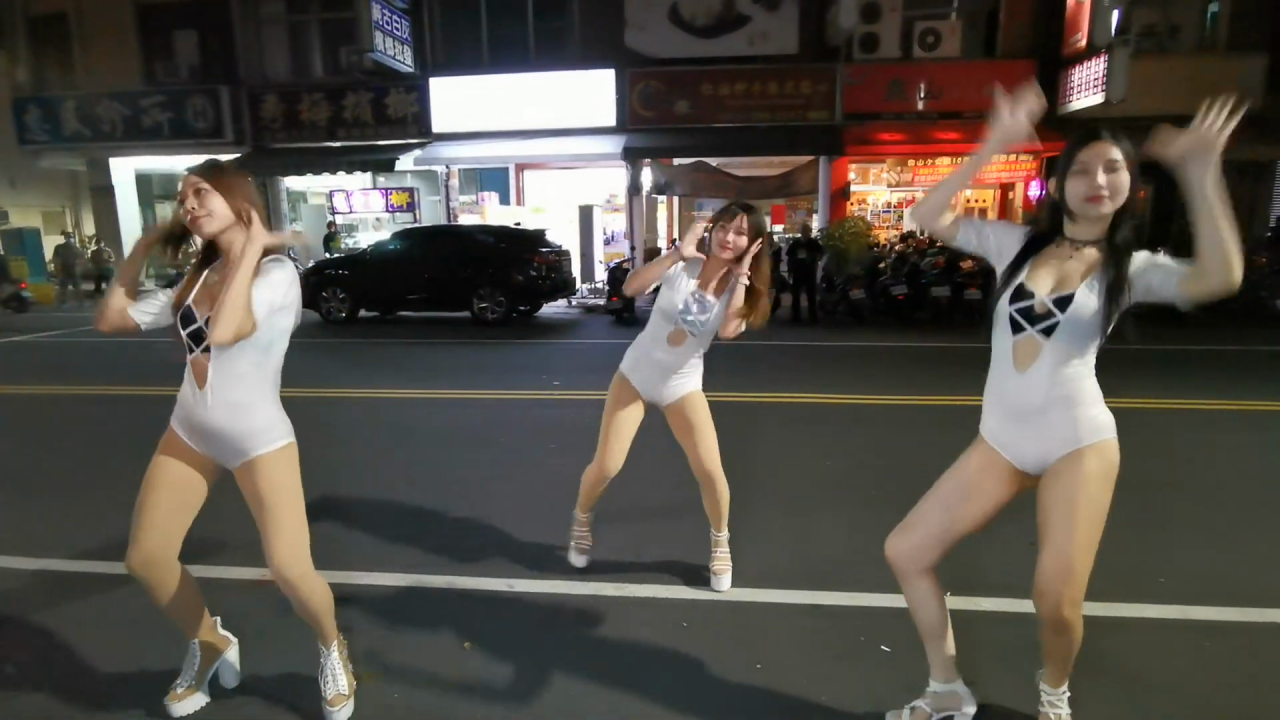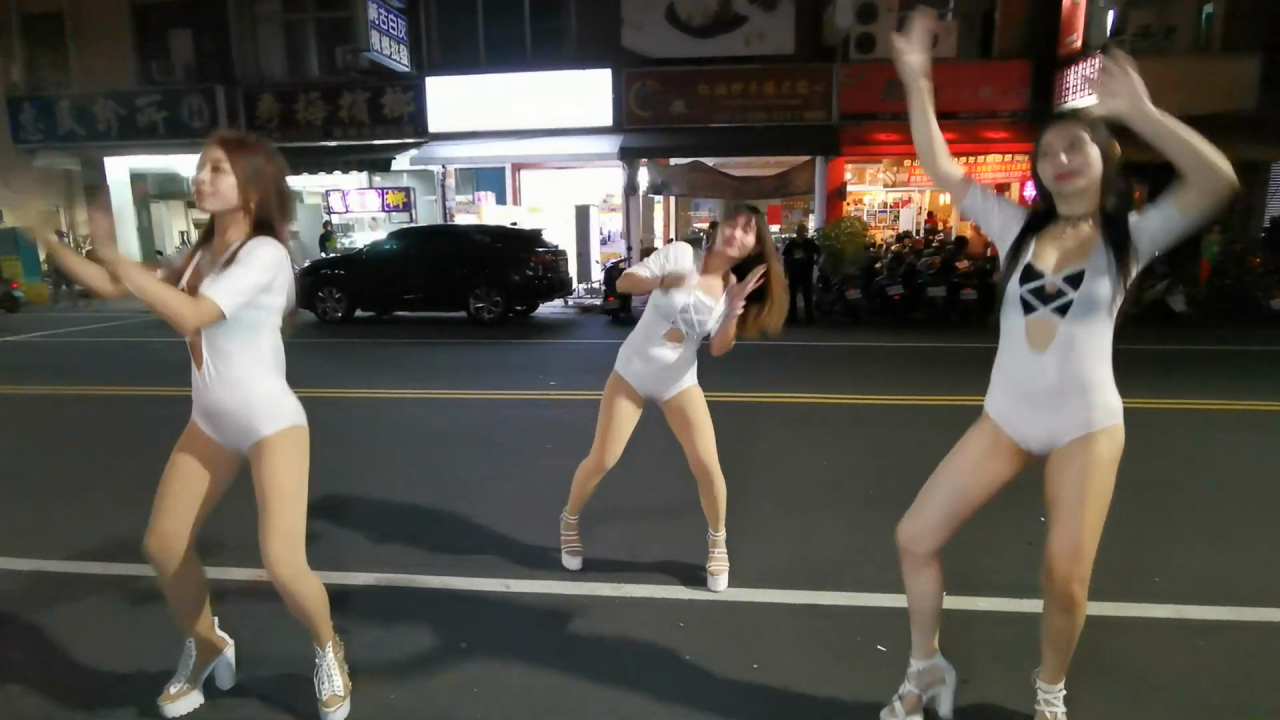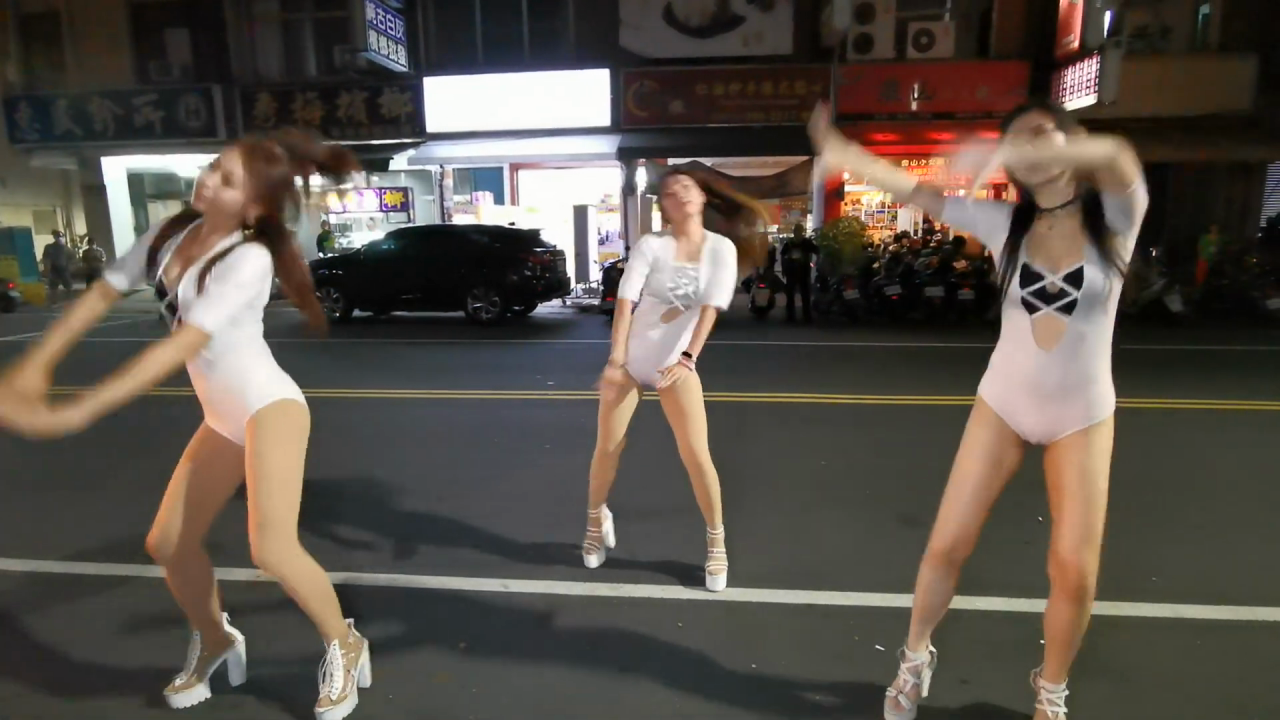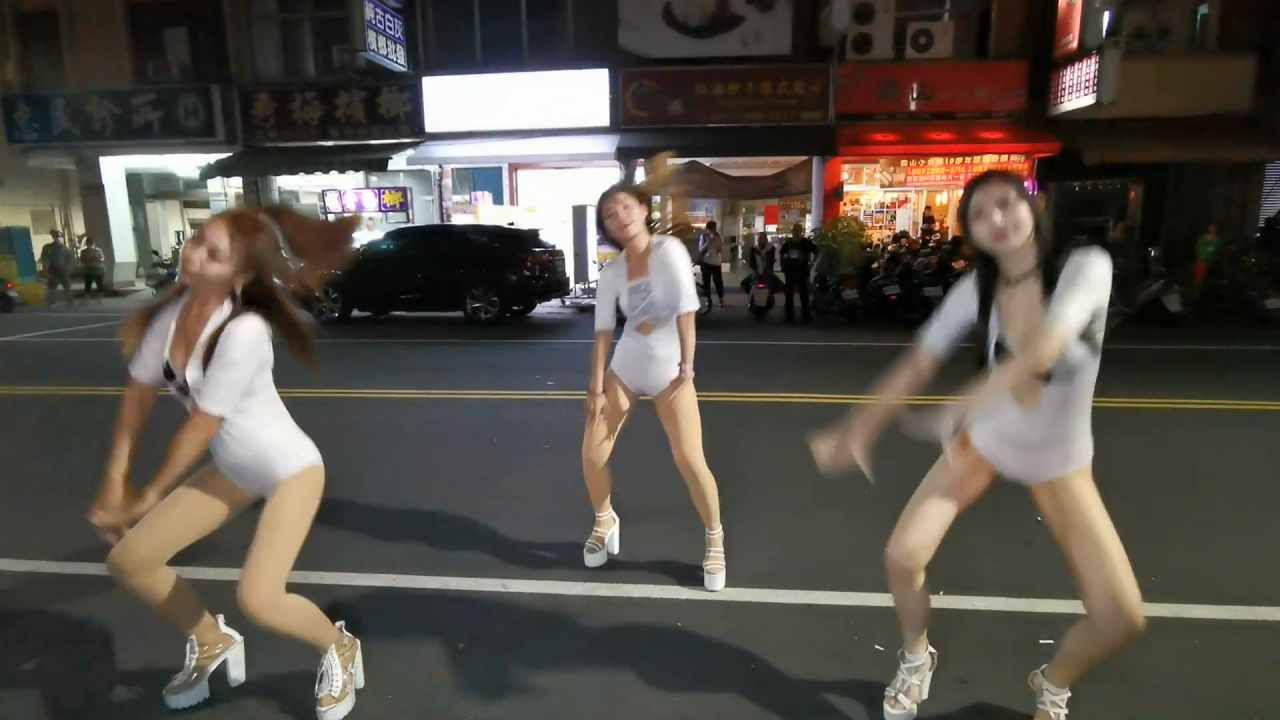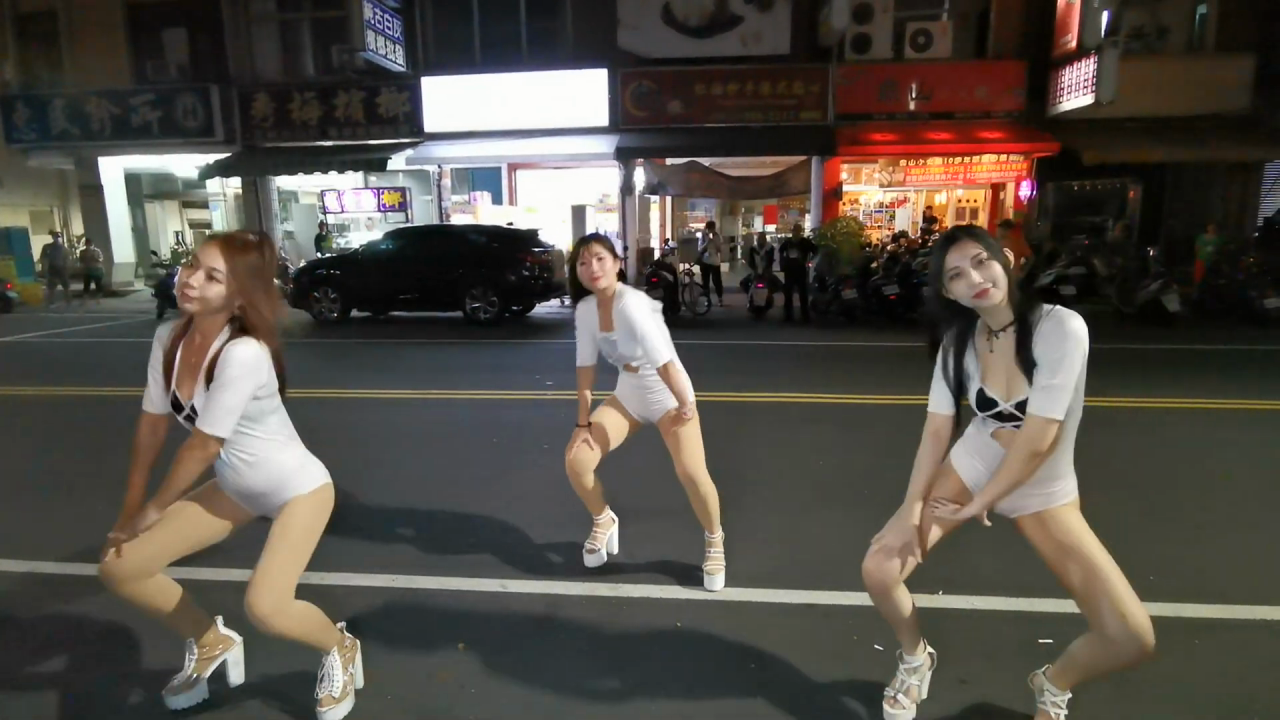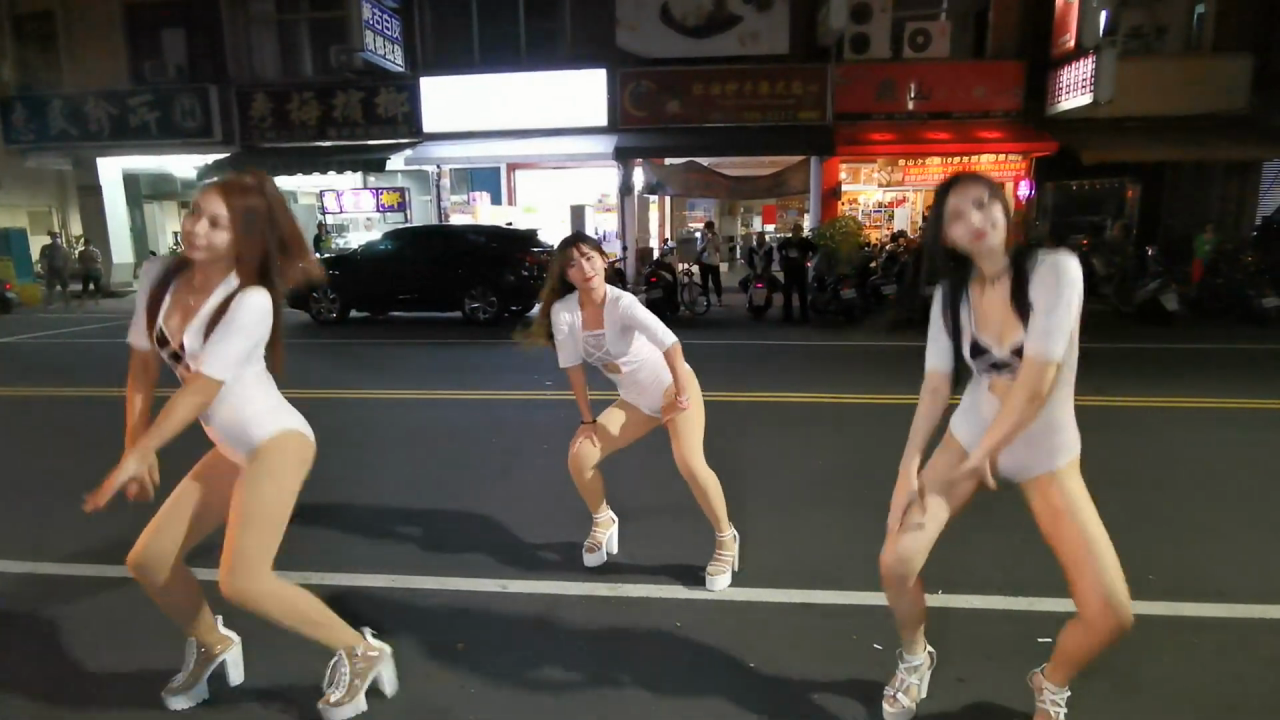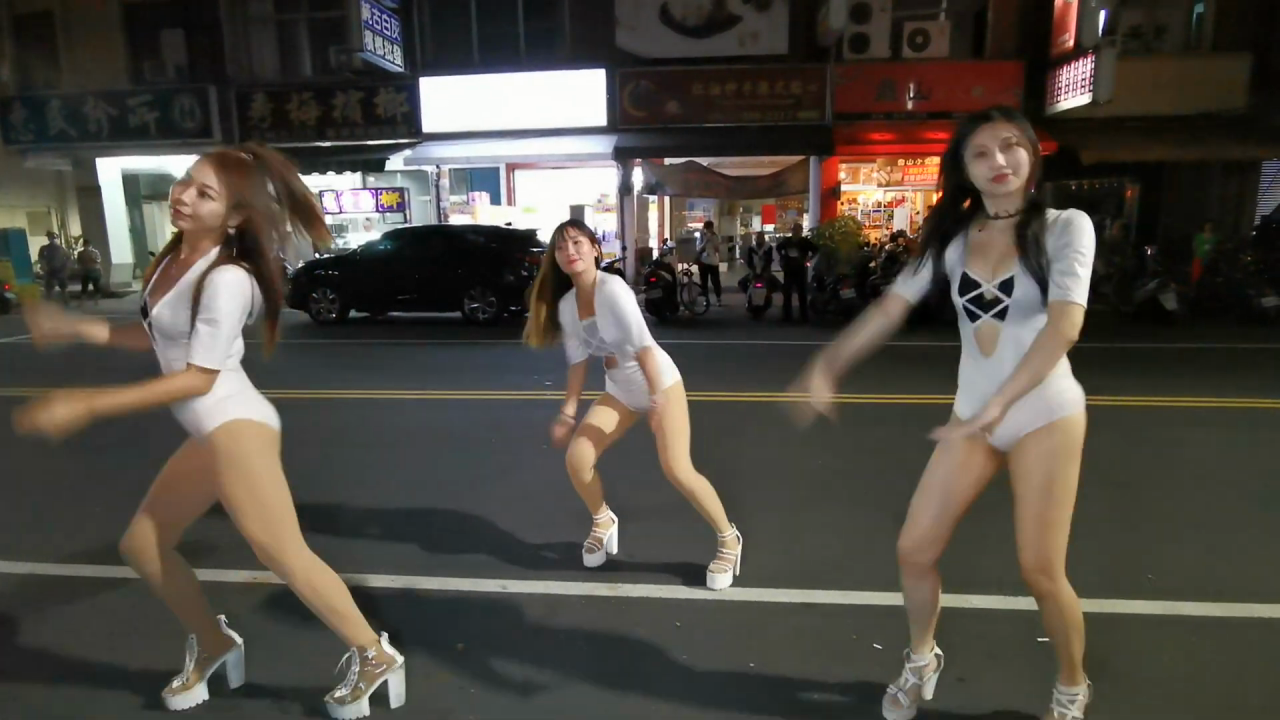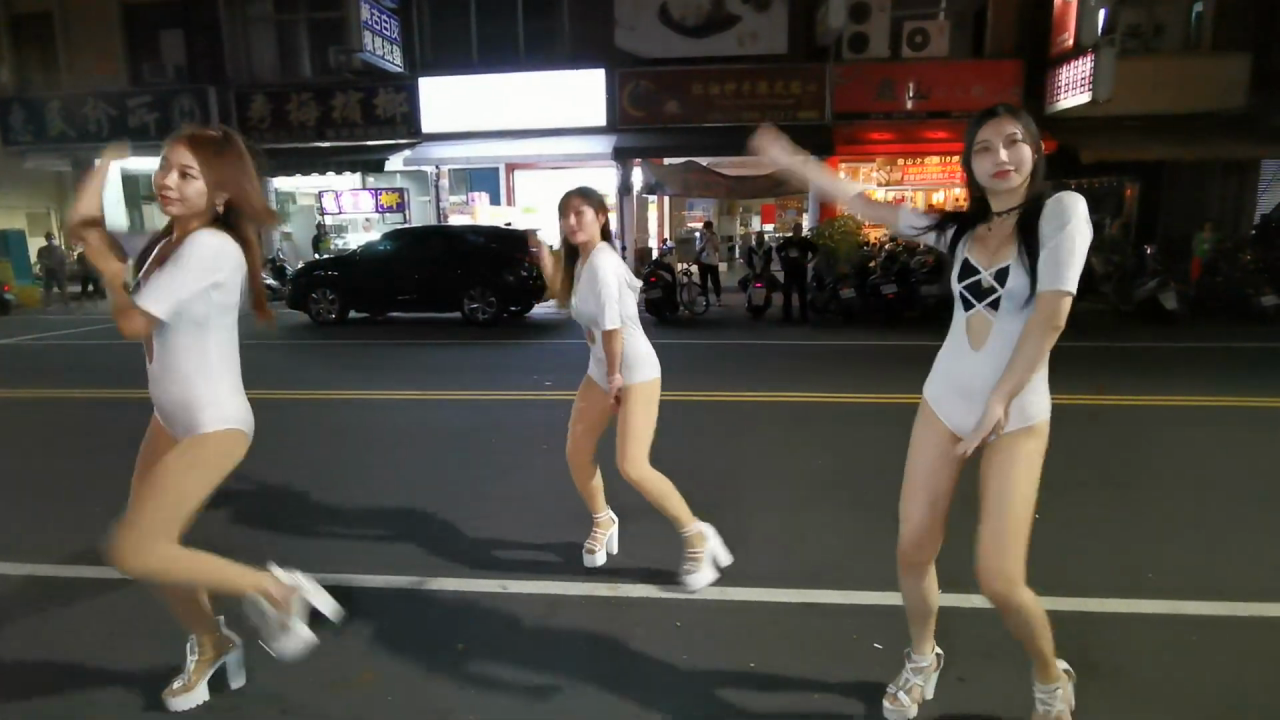
dt=0.2s
person 1, frame 1
left shoulder: (1133, 270)
right shoulder: (1017, 243)
left elbow: (1221, 278)
right elbow: (929, 217)
left wrist: (1200, 171)
right wrist: (993, 144)
left hip: (1080, 444)
right hip: (1000, 442)
left knee: (1058, 605)
right knee: (904, 553)
person 1, frame 2
left shoulder: (1130, 235)
right shoulder: (1018, 225)
left elbow: (1219, 179)
right elbow: (939, 169)
left wrist: (1138, 108)
right wrist: (916, 78)
left hip: (1085, 425)
right hip: (1004, 419)
left knee: (1064, 582)
right knee: (915, 537)
person 1, frame 3
left shoulder: (1117, 211)
right shoulder: (1006, 221)
left elbow: (1116, 158)
right elbow: (920, 196)
left wrist: (1010, 151)
right wrist: (844, 156)
left hip: (1081, 416)
right hip: (1004, 404)
left knee: (1075, 574)
right knee: (949, 544)
right ankle: (916, 658)
person 1, frame 4
left shoulder: (1086, 268)
right shoulder: (974, 290)
left elbow: (1047, 346)
right elbow: (919, 363)
left wrist: (961, 408)
right wrist: (865, 425)
left hip: (1060, 460)
right hip: (984, 440)
left knee: (1123, 614)
right knee: (903, 554)
right ankle: (916, 658)
person 1, frame 5
left shoulder: (1061, 327)
right shoulder: (957, 342)
left elbow: (1039, 436)
right elbow: (937, 431)
left wrist: (981, 502)
right wrist: (910, 508)
left hip: (1046, 496)
right hip: (970, 470)
left knee: (1133, 637)
right knee: (878, 568)
right ankle: (914, 660)
person 1, frame 6
left shoulder: (1056, 271)
right shoulder: (951, 297)
left elbow: (1037, 380)
right elbow: (935, 387)
left wrist: (984, 453)
right wrist: (908, 469)
left hip: (1048, 457)
right hip: (970, 436)
left knee: (1110, 611)
right knee: (896, 561)
right ankle: (914, 659)
person 1, frame 7
left shoulder: (1067, 227)
right shoulder: (951, 240)
left elbow: (1064, 326)
right elbow: (890, 307)
left wrist: (997, 407)
right wrist: (826, 366)
left hip: (1045, 415)
right hip: (970, 414)
left knee: (1041, 571)
right knee: (915, 548)
right ankle: (921, 659)
person 1, frame 8
left shoulder: (1063, 211)
right shoulder: (962, 228)
left elbow: (1052, 313)
right elbow: (868, 207)
left wrist: (1001, 400)
right wrist: (791, 159)
left hip: (1018, 418)
right hip: (945, 405)
left knee: (999, 578)
right knee: (912, 549)
right ankle: (922, 659)
person 2, frame 1
left shoulder: (277, 272)
right shoulder: (196, 280)
left elbow: (225, 333)
right elbow: (112, 319)
left wrist: (248, 250)
right wrist: (138, 252)
left hip: (263, 442)
right hip: (189, 437)
left knee: (291, 568)
right knee: (146, 558)
left ankle: (333, 650)
right ankle: (209, 645)
person 2, frame 2
left shoulder: (263, 252)
right shoulder: (201, 252)
left elbow: (191, 318)
right elbow: (113, 288)
left wrist: (115, 255)
right wrist: (53, 244)
left hip: (274, 426)
right hip: (210, 426)
left knee: (283, 563)
right knee: (163, 548)
left ankle: (328, 652)
right ankle: (205, 645)
person 2, frame 3
left shoulder: (250, 259)
right shoulder: (174, 234)
left elbow: (180, 346)
right elbow: (102, 293)
left wrist: (76, 412)
left hip: (271, 408)
right hip: (224, 422)
left knee: (272, 549)
right knee: (167, 543)
left ankle: (344, 645)
right ankle: (215, 642)
person 2, frame 4
left shoulder: (245, 331)
right shoulder: (167, 310)
left elbow: (202, 424)
right elbow: (139, 393)
left wrist: (146, 497)
right wrist: (114, 480)
left hip: (291, 470)
right hip: (234, 470)
left knee: (258, 600)
right knee: (129, 561)
left ankle: (339, 648)
right ankle: (211, 643)
person 2, frame 5
left shoulder: (242, 355)
right shoulder: (169, 338)
left elbow: (204, 445)
right elbow: (152, 425)
left wrist: (151, 511)
right wrist: (131, 507)
left hip: (299, 490)
right hip: (237, 490)
left knee: (265, 606)
right knee: (119, 568)
left ankle: (339, 648)
right ankle: (211, 643)
person 2, frame 6
left shoulder: (249, 302)
right shoulder: (159, 276)
left elbow: (199, 391)
right elbow: (141, 366)
left wrist: (132, 458)
right wrist: (135, 444)
left hip: (278, 441)
right hip: (233, 452)
left knee: (242, 581)
right knee: (147, 562)
left ankle: (358, 652)
right ankle: (212, 644)
person 2, frame 7
left shoulder: (227, 278)
right shoulder: (173, 257)
left elbow: (198, 379)
right elbow: (146, 337)
left wrist: (87, 405)
right wrist: (76, 327)
left hip: (237, 425)
right hip: (208, 433)
left knee: (285, 555)
right knee: (140, 545)
left ankle: (373, 656)
right ankle: (212, 644)
person 2, frame 8
left shoulder: (211, 247)
right shoulder: (169, 240)
left elbow: (132, 321)
left wrist: (96, 245)
right wrist: (89, 222)
left hip: (214, 427)
right hip: (172, 421)
left knee: (138, 552)
right knee: (128, 546)
left ankle: (272, 589)
right ankle: (212, 644)
person 3, frame 1
left shoulder: (736, 288)
right shoulder: (682, 264)
left elbow: (728, 331)
right elbow: (631, 288)
left wrist: (741, 278)
right wrist: (677, 253)
left hip: (682, 386)
right hip: (635, 375)
left knee: (710, 470)
right knee: (607, 464)
left ankle: (720, 544)
right ankle: (581, 520)
person 3, frame 2
left shoulder: (734, 290)
right shoulder: (679, 254)
left elbow: (719, 348)
right elbow: (625, 282)
left wrist: (735, 306)
right wrist: (663, 281)
left hip: (679, 382)
right hip: (631, 372)
left knee: (707, 466)
right knee: (602, 460)
left ankle: (718, 545)
right ankle: (570, 521)
person 3, frame 3
left shoulder: (722, 249)
right shoulder: (650, 245)
left elbow: (711, 308)
right elbow: (625, 302)
left wrist: (688, 357)
right wrist: (615, 359)
left hip: (677, 363)
right hip: (630, 358)
left knee: (697, 456)
right knee: (608, 448)
left ankle: (715, 541)
right ankle: (597, 519)
person 3, frame 4
left shoulder: (669, 250)
right shoulder: (612, 272)
left elbow: (686, 312)
right elbow: (603, 331)
left wrist: (686, 369)
right wrist: (596, 388)
left hip: (669, 372)
right hip: (623, 369)
left knee: (690, 460)
right knee: (593, 455)
left ankle: (715, 541)
right ankle: (605, 522)
person 3, frame 5
left shoulder: (631, 304)
right shoulder: (586, 310)
left elbow: (663, 358)
right elbow: (585, 367)
left wrist: (685, 403)
right wrist: (583, 421)
left hip: (670, 398)
right hip: (627, 398)
left knee: (692, 472)
right knee: (576, 461)
left ankle: (714, 543)
right ankle: (604, 523)
person 3, frame 6
left shoulder: (622, 303)
right shoulder: (562, 311)
left elbow: (669, 342)
right elbow: (574, 367)
left wrist: (680, 392)
right wrist: (588, 419)
left hip: (673, 385)
right hip: (635, 399)
left knee: (691, 464)
right knee: (579, 457)
left ankle: (725, 541)
right ankle: (604, 522)
person 3, frame 7
left shoulder: (613, 288)
right shoulder: (566, 305)
left elbow: (642, 344)
right elbow: (578, 362)
left wrist: (656, 396)
right wrist: (568, 412)
left hip: (661, 384)
right hip: (619, 392)
left knee: (678, 470)
right knee: (577, 458)
left ankle: (728, 539)
right ankle: (603, 522)
person 3, frame 8
left shoulder: (601, 261)
right shoulder: (580, 261)
left elbow: (612, 325)
right elbow: (569, 299)
left wrist: (616, 377)
right wrist: (546, 259)
left hip: (636, 373)
right hip: (600, 371)
left knee: (632, 467)
right knee: (577, 453)
left ankle: (698, 535)
right ankle: (603, 522)
